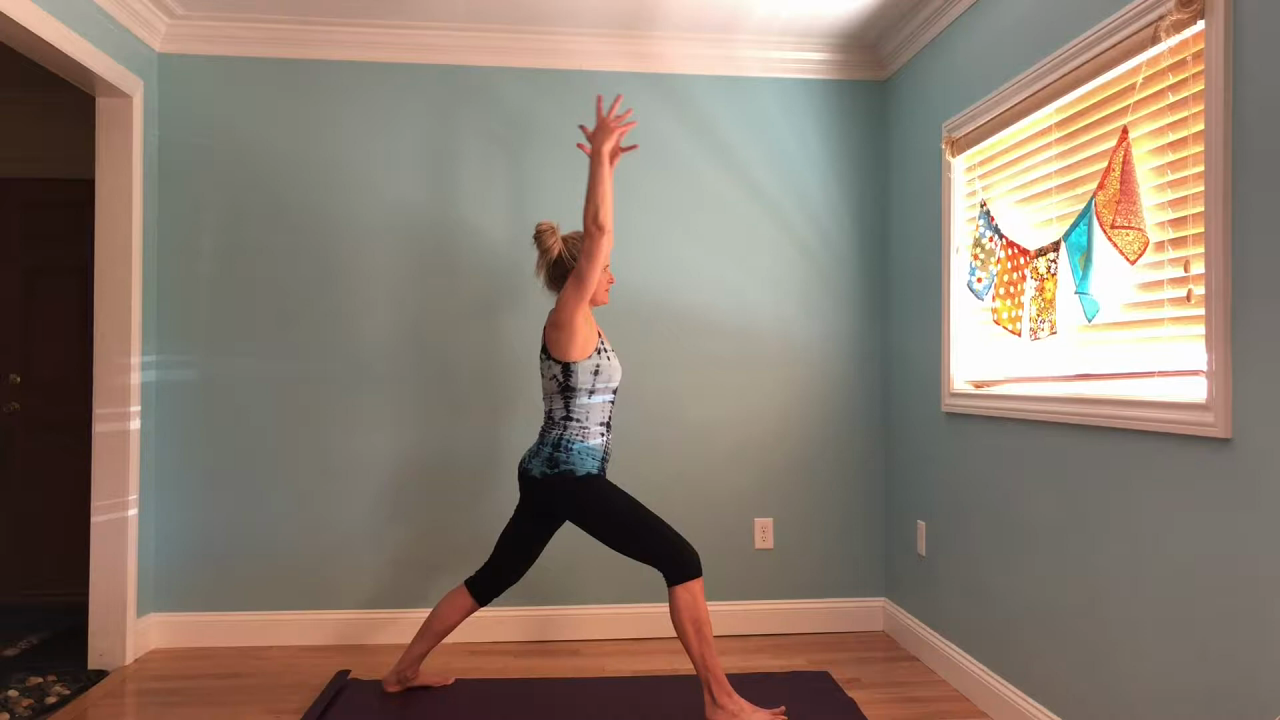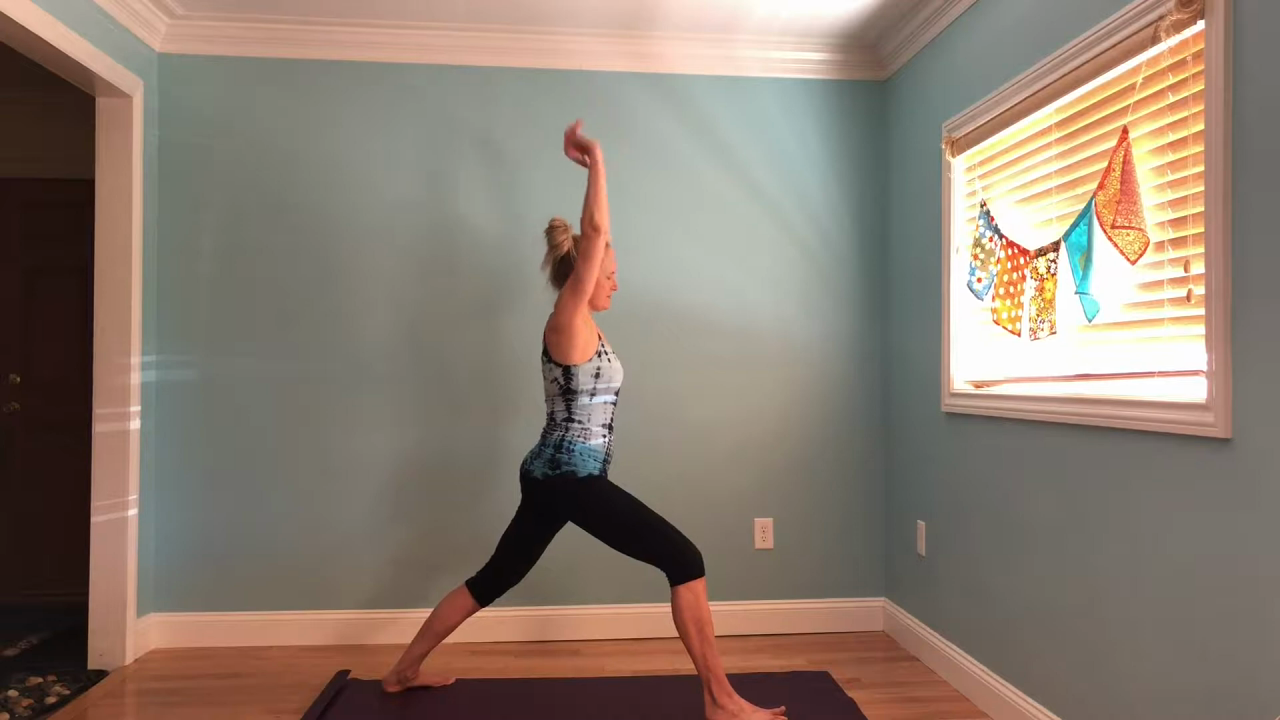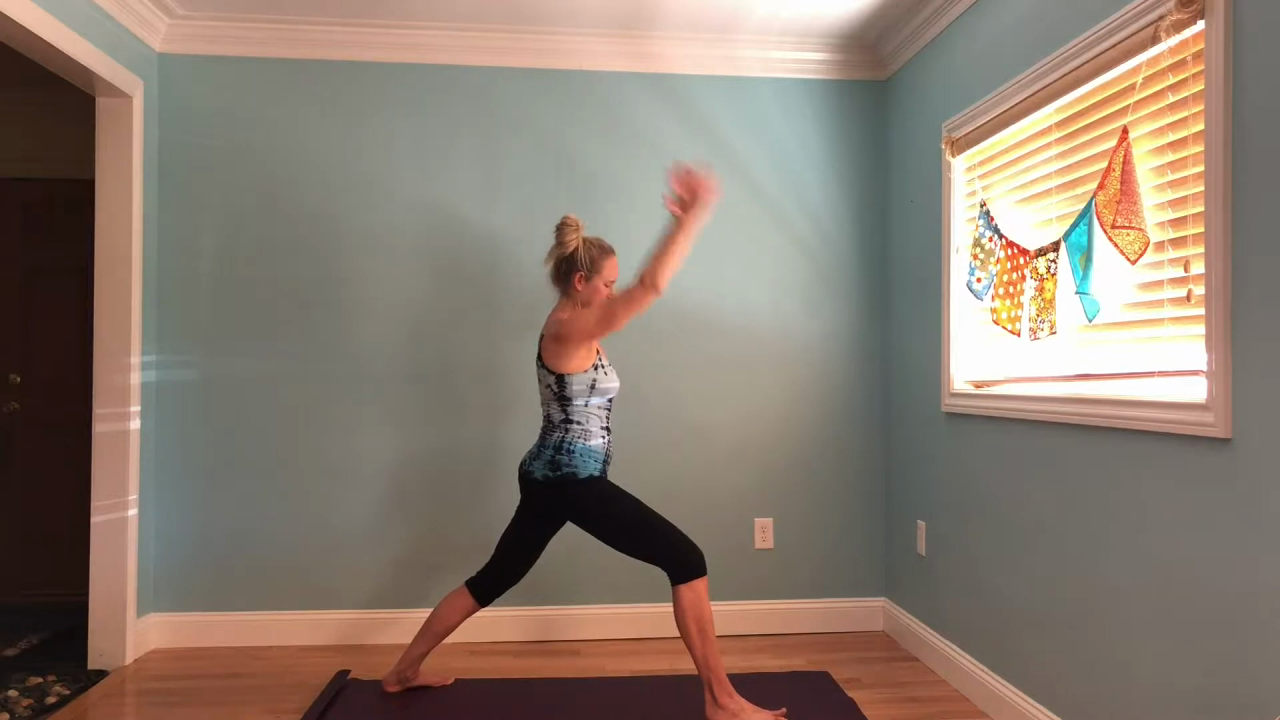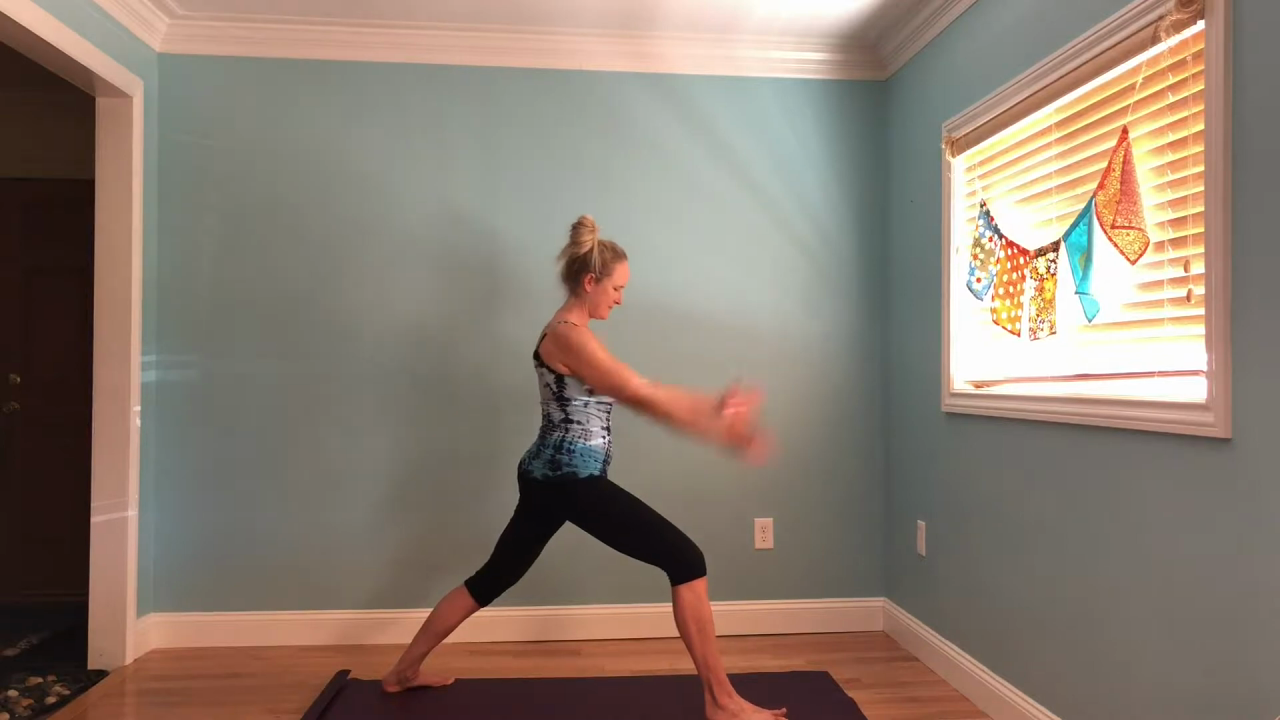
dt=0.3s
person 1, frame 1
left shoulder: (576, 322)
right shoulder: (568, 320)
left elbow: (595, 237)
right elbow: (598, 233)
left wrist: (603, 164)
right wrist: (600, 158)
left hip: (553, 474)
right hip: (569, 477)
left knee: (493, 578)
right knee: (681, 561)
left ankle: (404, 670)
person 1, frame 2
left shoulder: (577, 327)
right shoulder: (568, 324)
left elbow: (592, 240)
right elbow: (595, 233)
left wrist: (593, 167)
right wrist: (594, 164)
left hip: (556, 474)
right hip: (570, 478)
left knee: (493, 578)
right knee: (685, 561)
left ankle: (403, 670)
person 1, frame 3
left shoulder: (573, 329)
right shoulder: (568, 330)
left elbow: (641, 290)
right elbow: (650, 285)
left wrist: (683, 216)
right wrist: (692, 214)
left hip: (552, 476)
right hip: (572, 479)
left knee: (495, 579)
right knee: (686, 563)
left ankle: (405, 669)
person 1, frame 4
left shoulder: (574, 331)
right shoulder: (568, 336)
left elbow: (637, 389)
right elbow: (642, 396)
left wrist: (713, 406)
right wrist: (718, 430)
left hip: (551, 475)
right hip: (571, 478)
left knee: (492, 577)
right knee: (686, 560)
left ankle: (404, 670)
